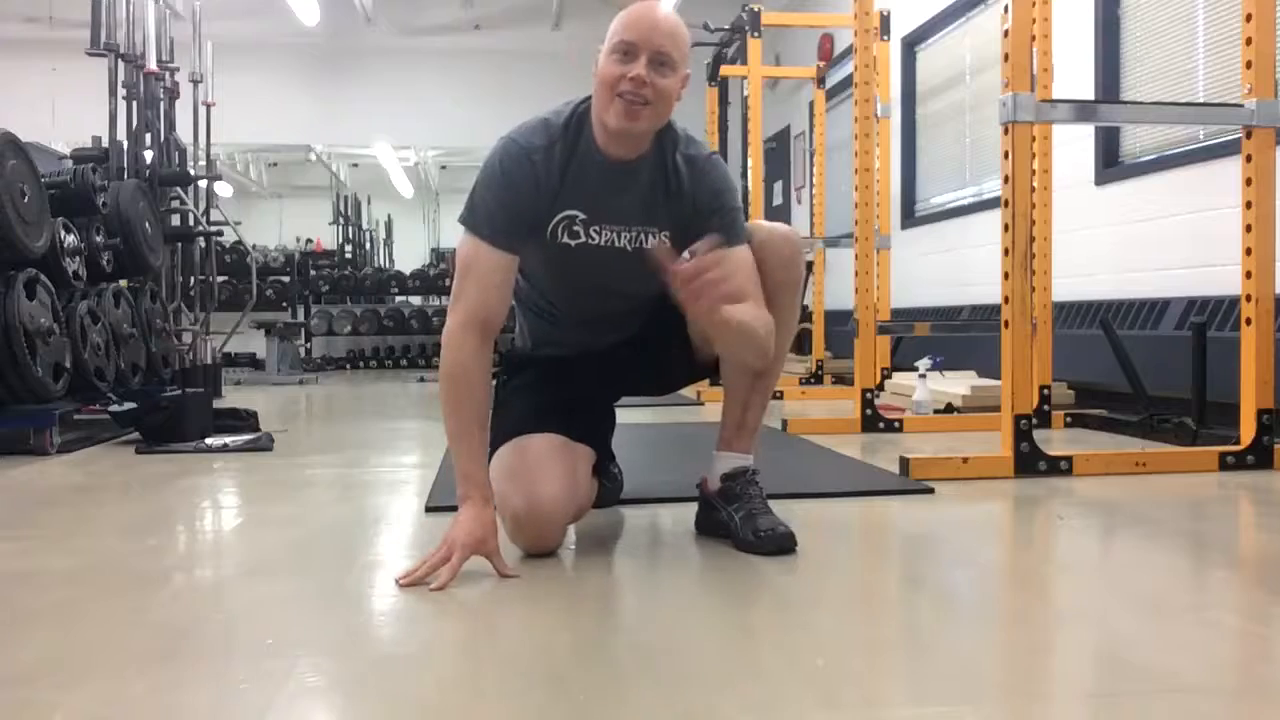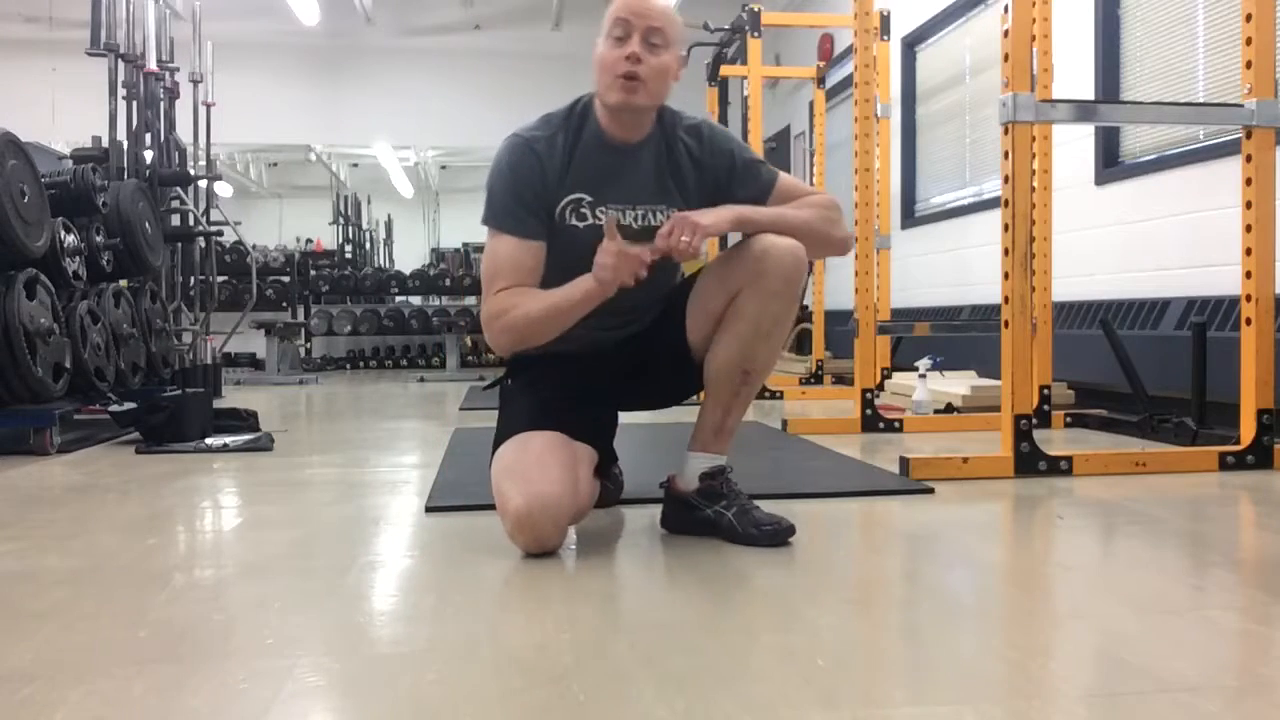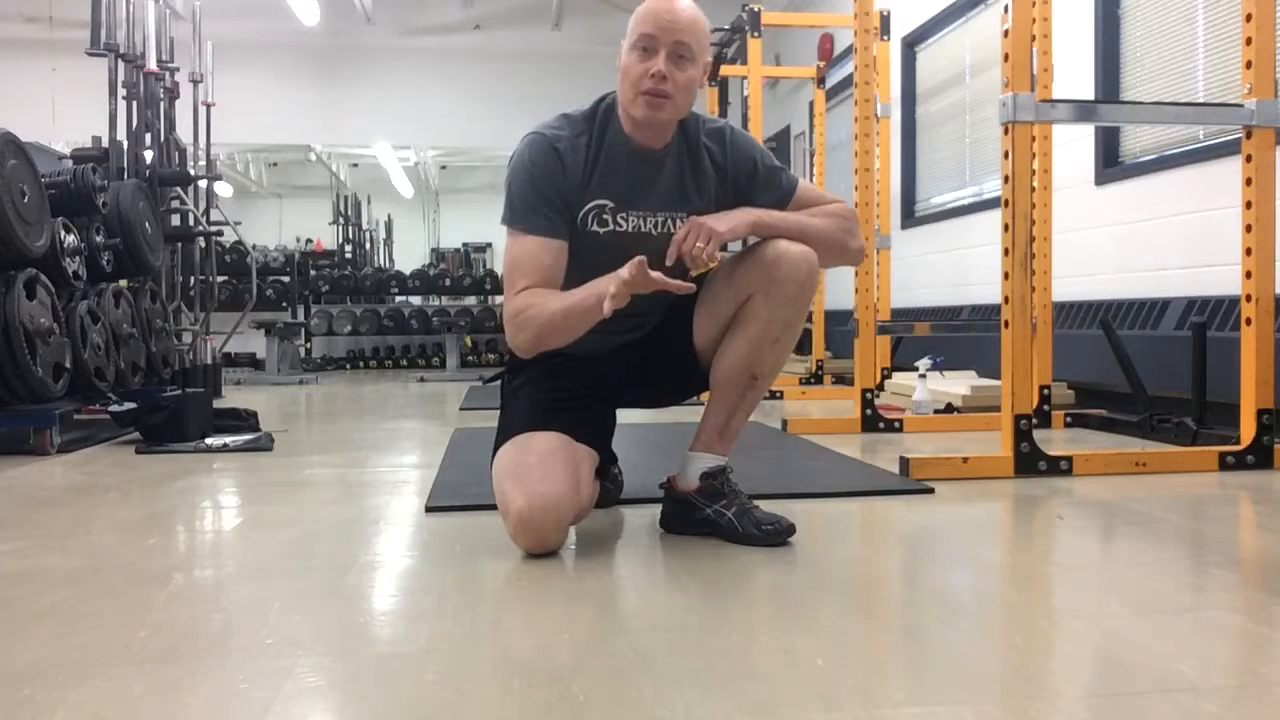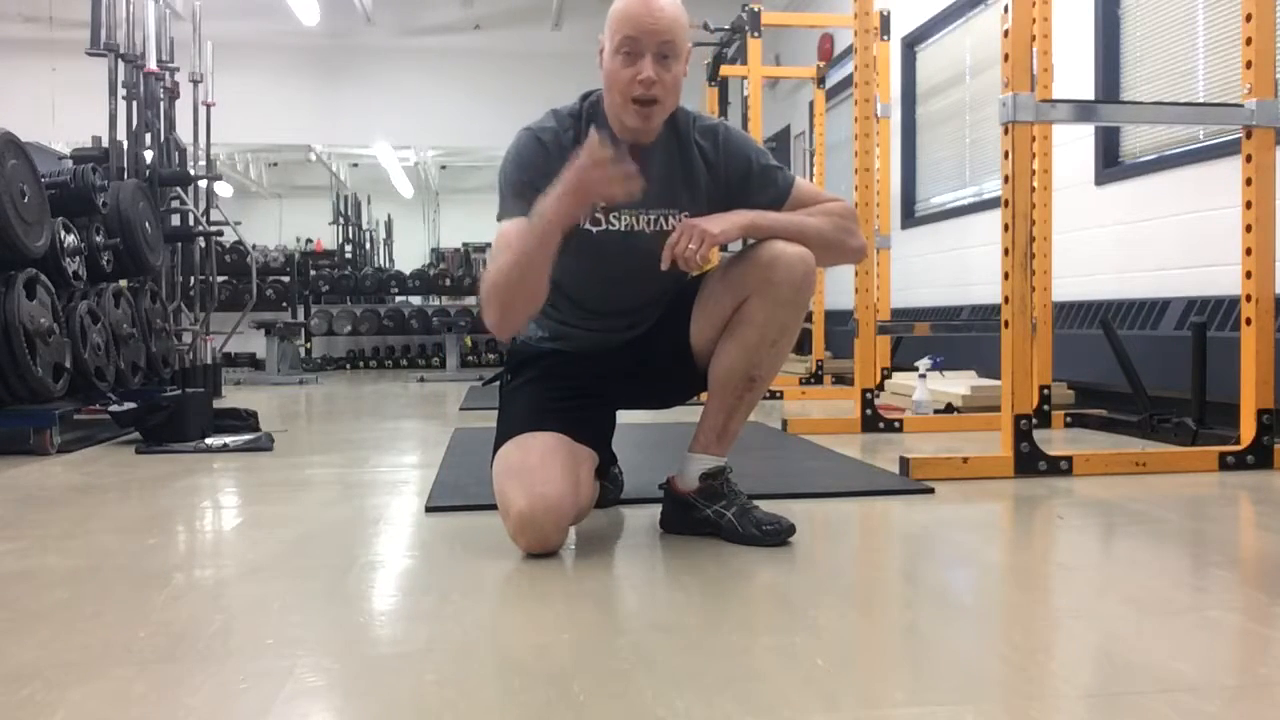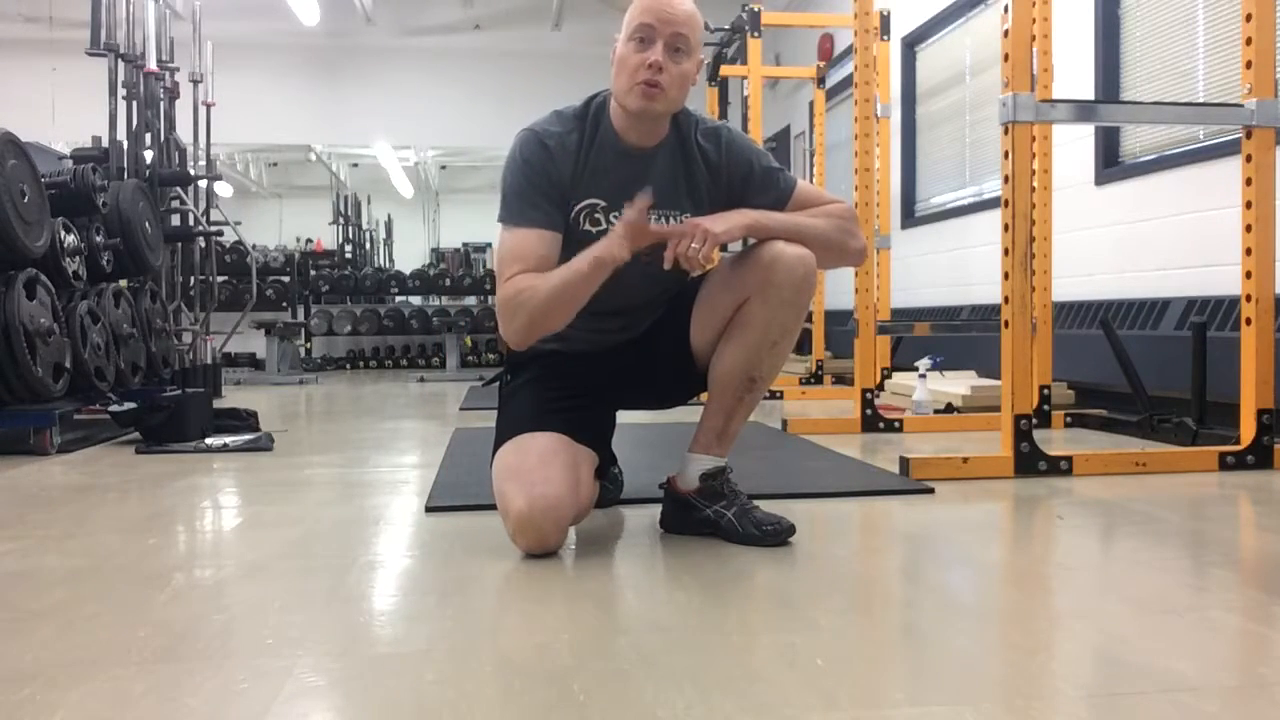
dt=1s
person 1, frame 1
left shoulder: (698, 173)
right shoulder: (524, 158)
left elbow: (758, 339)
right elbow: (470, 328)
left wrist: (711, 311)
right wrist: (474, 501)
left hip: (651, 334)
right hip: (555, 357)
left knee: (778, 248)
right knee: (535, 522)
left ankle: (730, 482)
right ankle: (593, 470)
person 1, frame 2
left shoulder: (700, 147)
right shoulder: (531, 154)
left elbow: (833, 228)
right elbow: (500, 325)
left wrist: (732, 214)
right wrist: (597, 282)
left hip: (656, 341)
right hip: (560, 362)
left knee: (780, 256)
right knee: (535, 520)
left ankle: (700, 484)
right ankle: (593, 470)
person 1, frame 3
left shoulder: (722, 151)
right shoulder: (550, 153)
left elbow: (848, 236)
right elbow: (523, 330)
left wrist: (748, 218)
right wrist: (611, 287)
left hip: (666, 339)
right hip: (566, 357)
left knee: (791, 263)
right knee: (535, 520)
left ankle: (700, 484)
right ankle: (592, 470)
person 1, frame 4
left shoulder: (714, 148)
right shoulder: (543, 146)
left elbow: (848, 235)
right elbow: (501, 317)
left wrist: (743, 219)
right wrist: (554, 209)
left hip: (666, 338)
right hip: (564, 357)
left knee: (788, 263)
right knee: (535, 521)
left ankle: (700, 484)
right ankle: (591, 468)
person 1, frame 5
left shoulder: (716, 150)
right shoulder: (545, 148)
left elbow: (849, 238)
right elbow: (516, 324)
left wrist: (744, 220)
right wrist: (607, 249)
left hip: (665, 339)
right hip: (563, 358)
left knee: (788, 263)
right knee: (535, 521)
left ankle: (699, 484)
right ankle: (591, 469)
